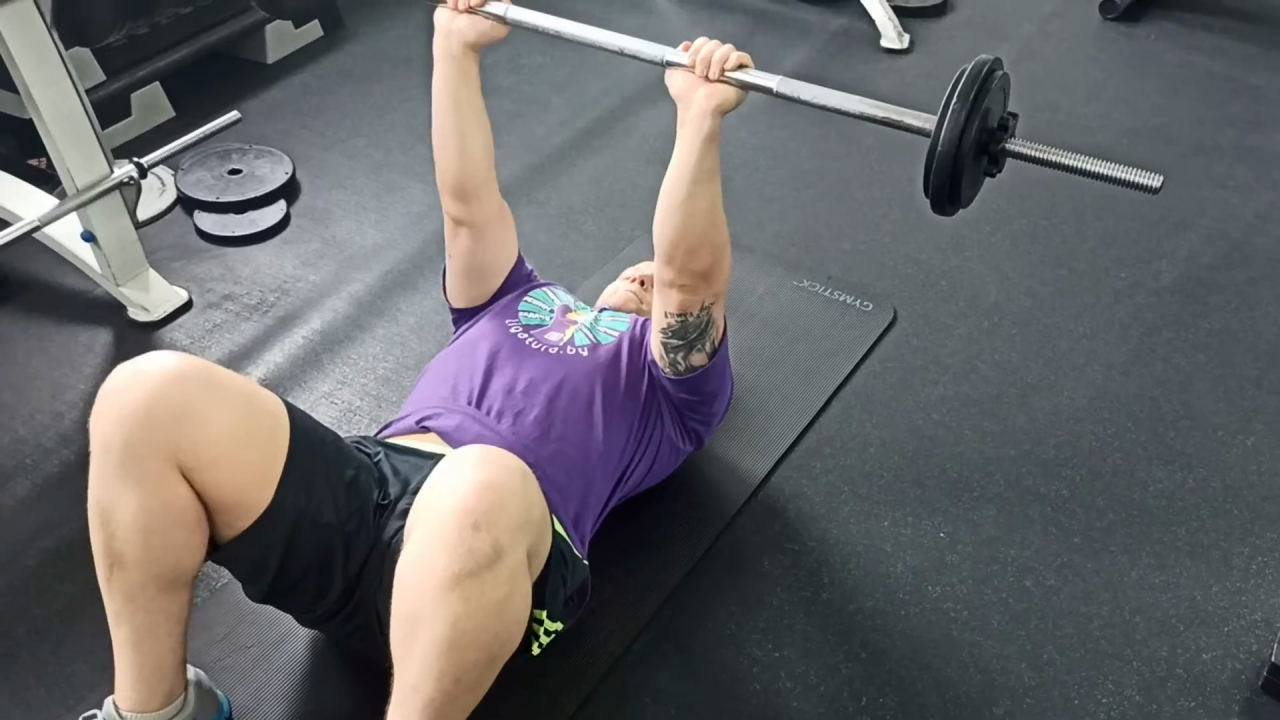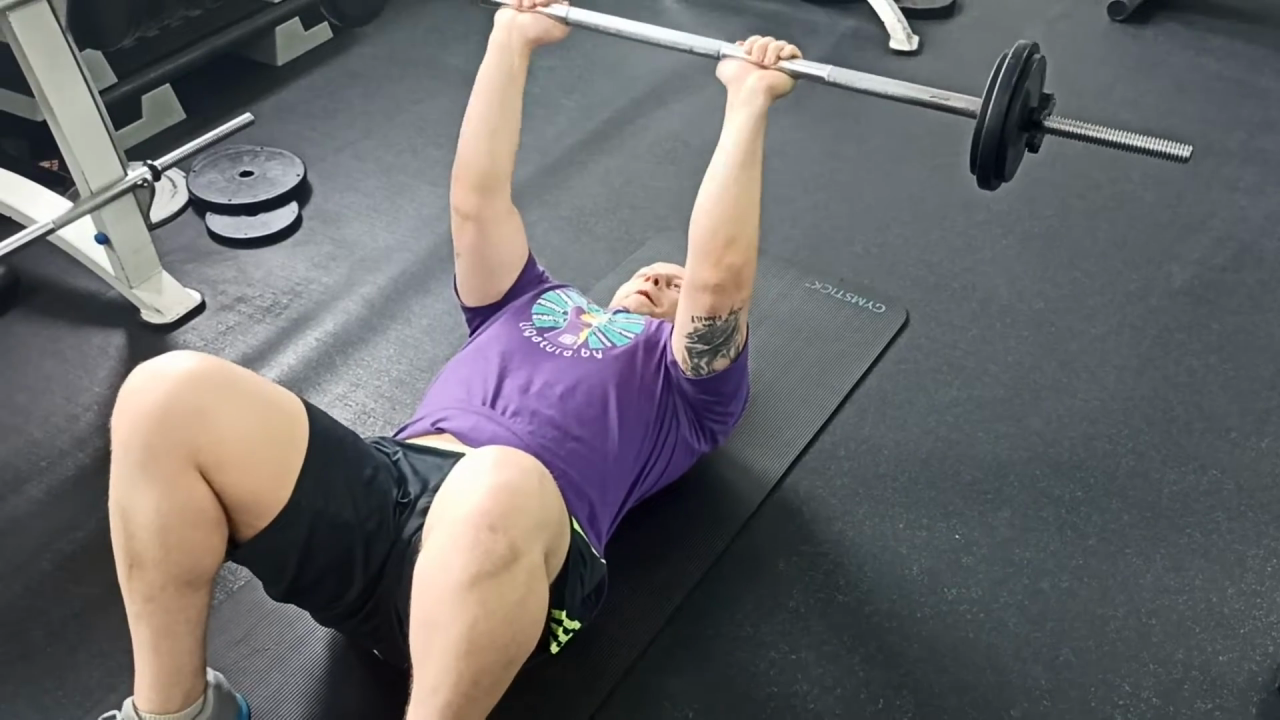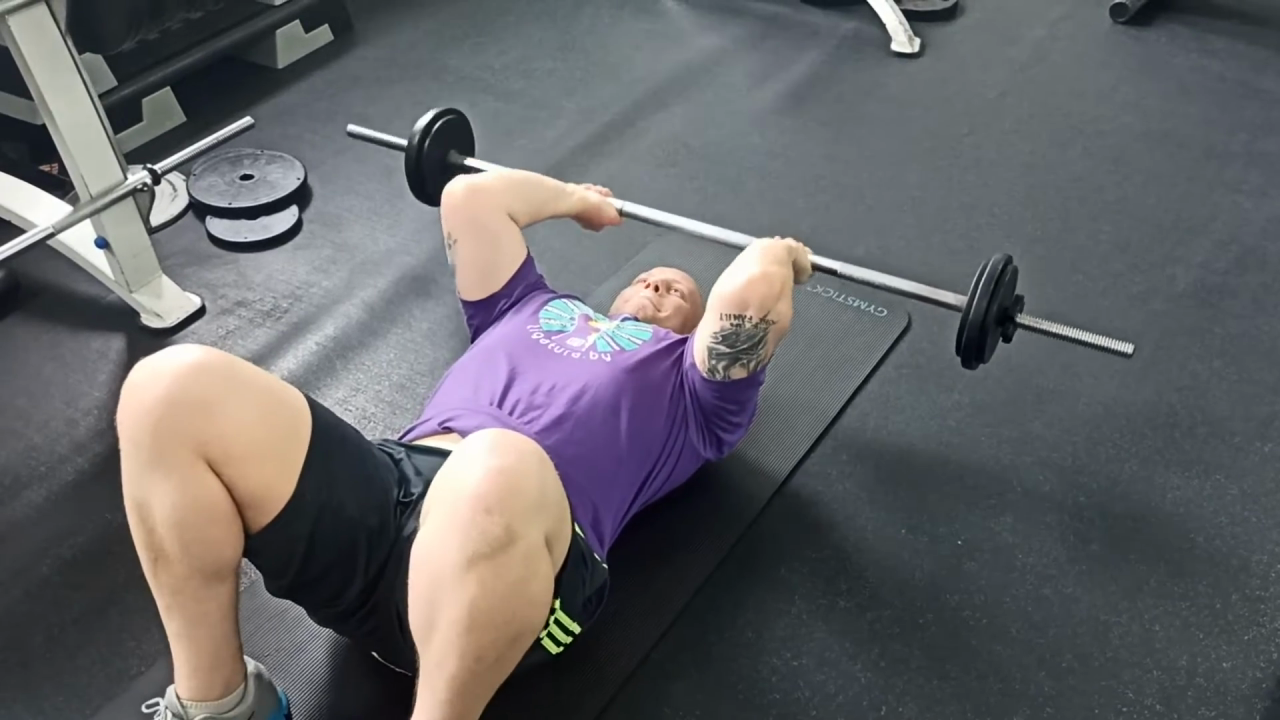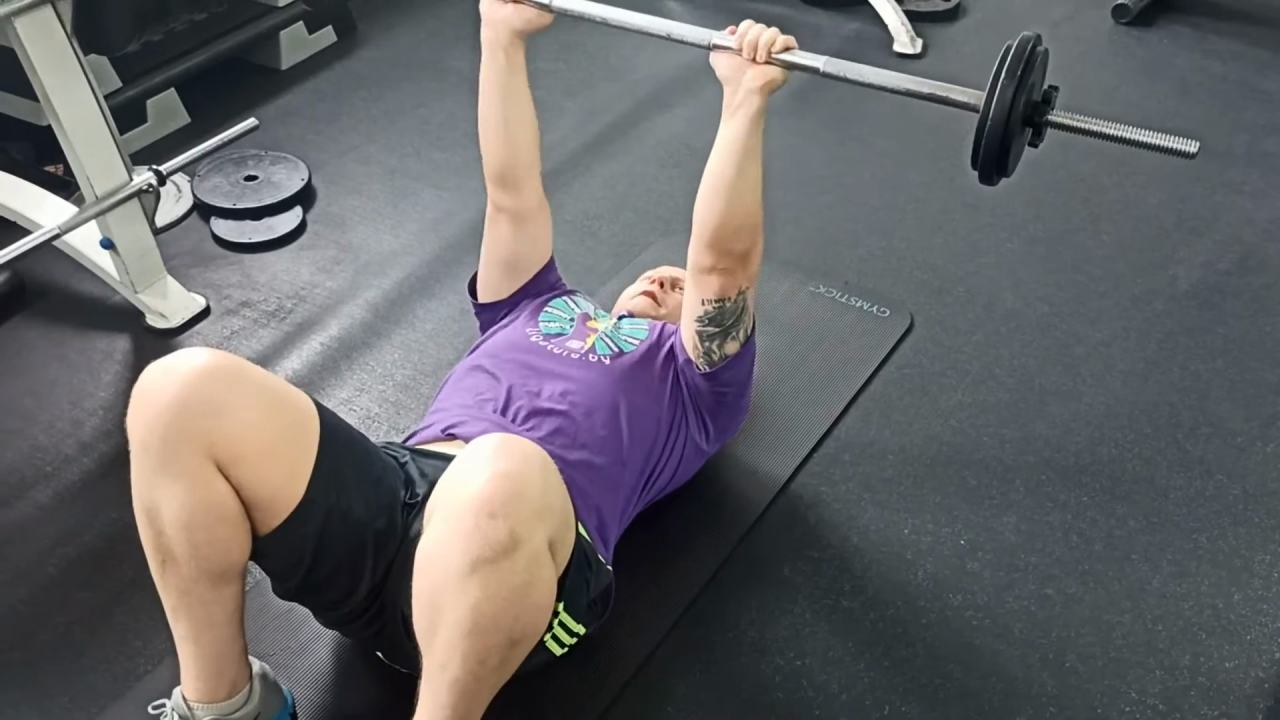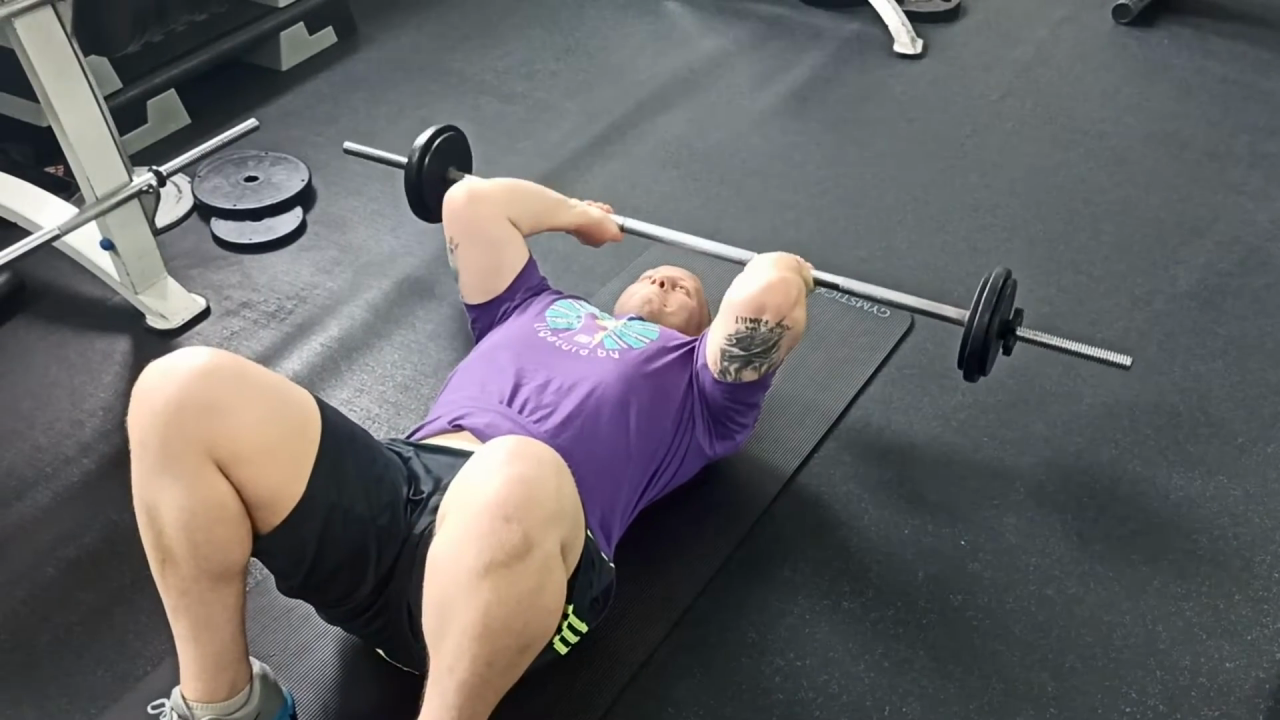
dt=1s
person 1, frame 1
left shoulder: (678, 381)
right shoulder: (523, 304)
left elbow: (692, 277)
right elbow: (469, 204)
left wrist: (699, 116)
left hip: (491, 524)
right hip: (367, 483)
left knee: (480, 487)
right knee: (149, 395)
person 1, frame 2
left shoulder: (689, 381)
right shoulder: (535, 305)
left elbow: (720, 277)
right elbow: (478, 201)
left wrist: (747, 101)
left hip: (506, 523)
right hip: (382, 485)
left knee: (494, 492)
right knee: (166, 395)
person 1, frame 3
left shoulder: (693, 388)
right shoulder: (535, 309)
left elbow: (751, 298)
right elbow: (468, 198)
left wrist: (775, 255)
right wrist: (578, 199)
left hip: (513, 530)
right hip: (387, 488)
left knee: (494, 474)
right knee: (170, 389)
person 1, frame 4
left shoulder: (694, 383)
right shoulder: (538, 310)
left elbow: (724, 262)
right elbow: (513, 195)
left wrist: (744, 97)
left hip: (516, 538)
right hip: (392, 491)
left knee: (500, 480)
right knee: (179, 391)
person 1, frame 5
left shoulder: (697, 382)
right shoulder: (539, 312)
left elbow: (769, 305)
right elbow: (468, 202)
left wrist: (777, 266)
right wrist: (577, 215)
left hip: (523, 520)
right hip: (398, 485)
left knee: (513, 479)
right knee: (182, 390)
